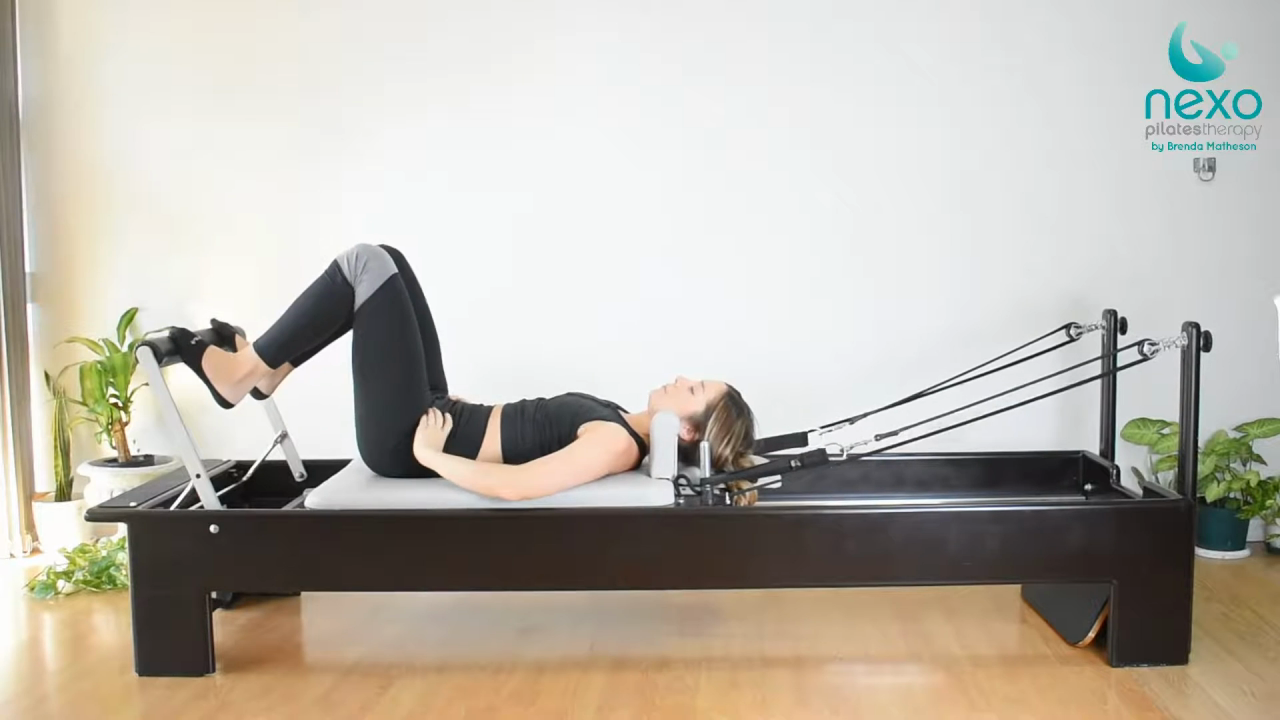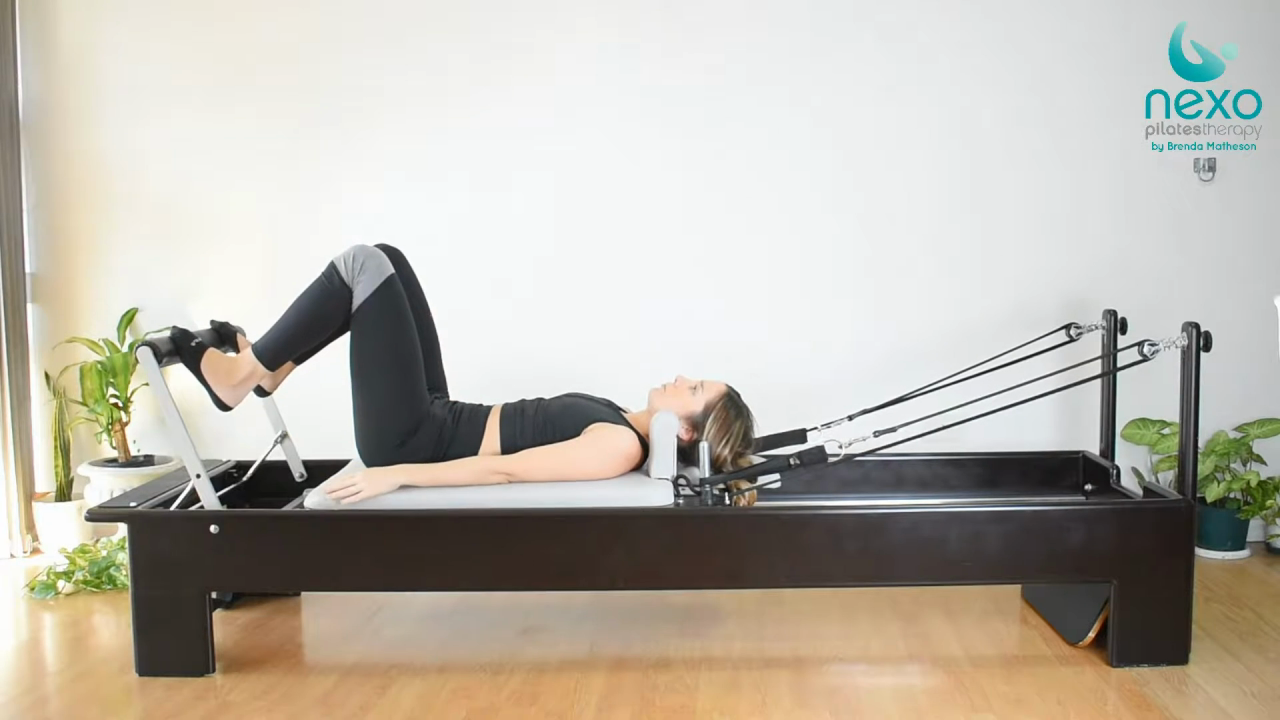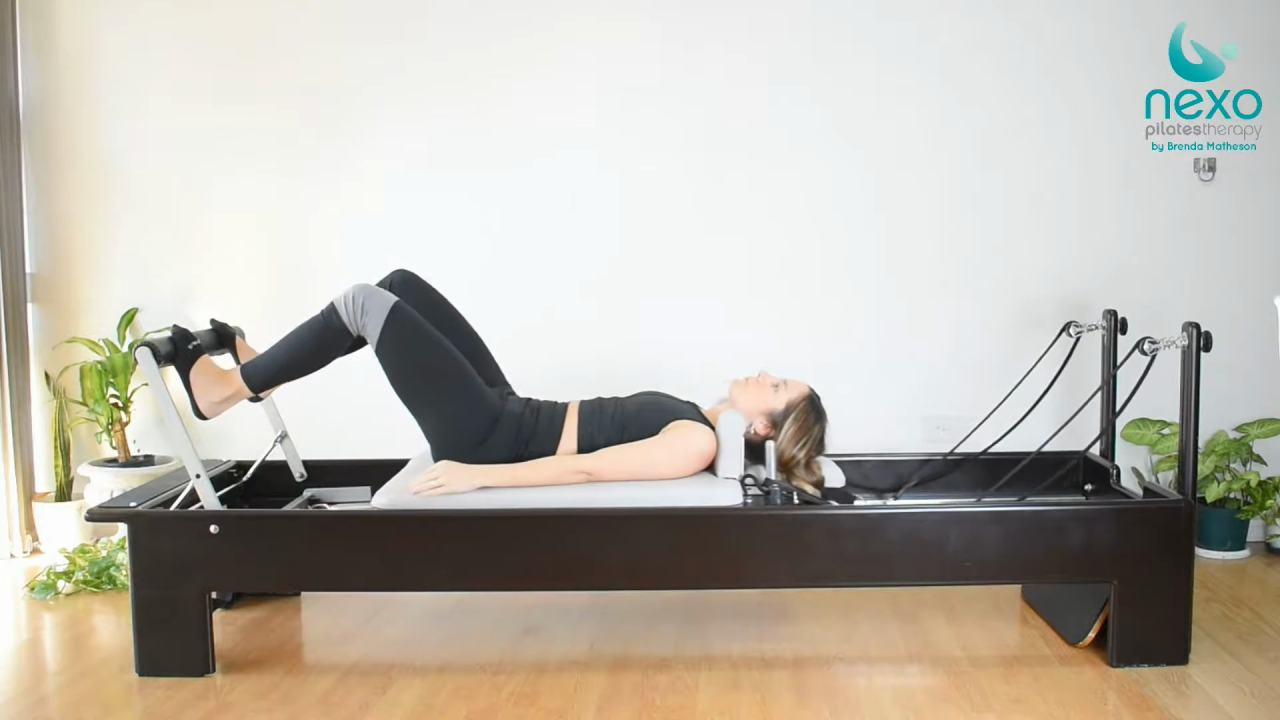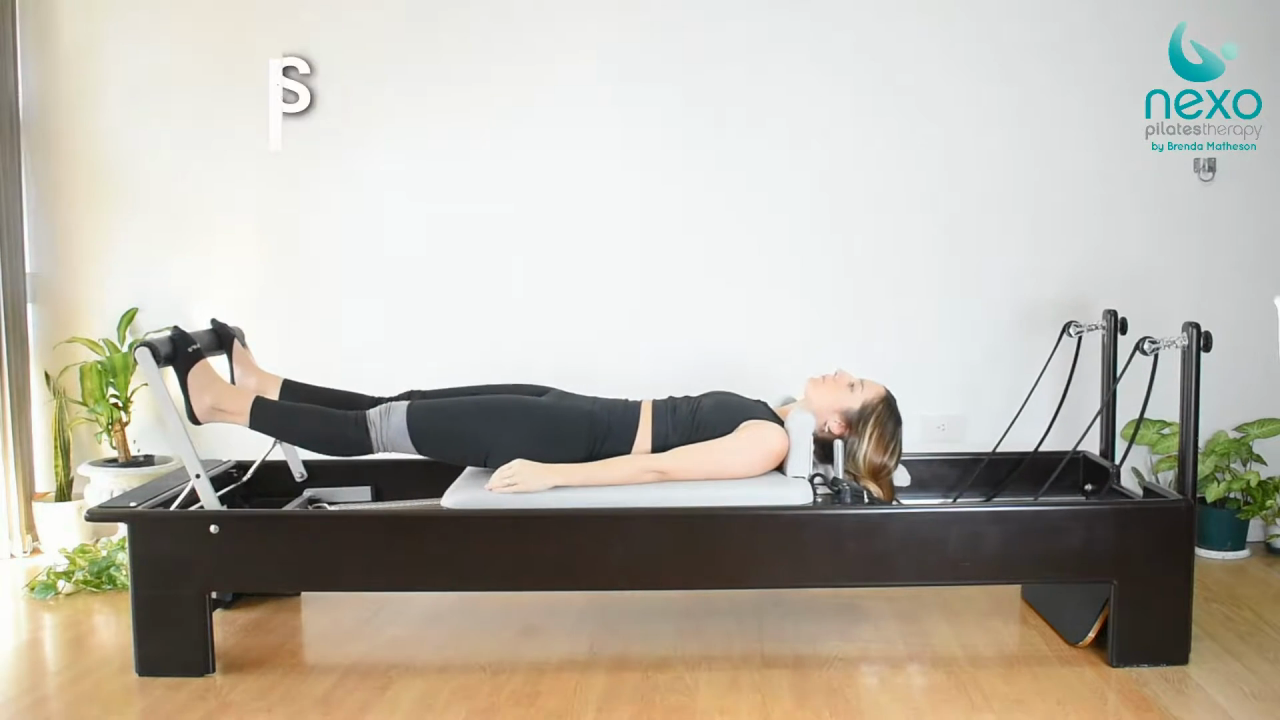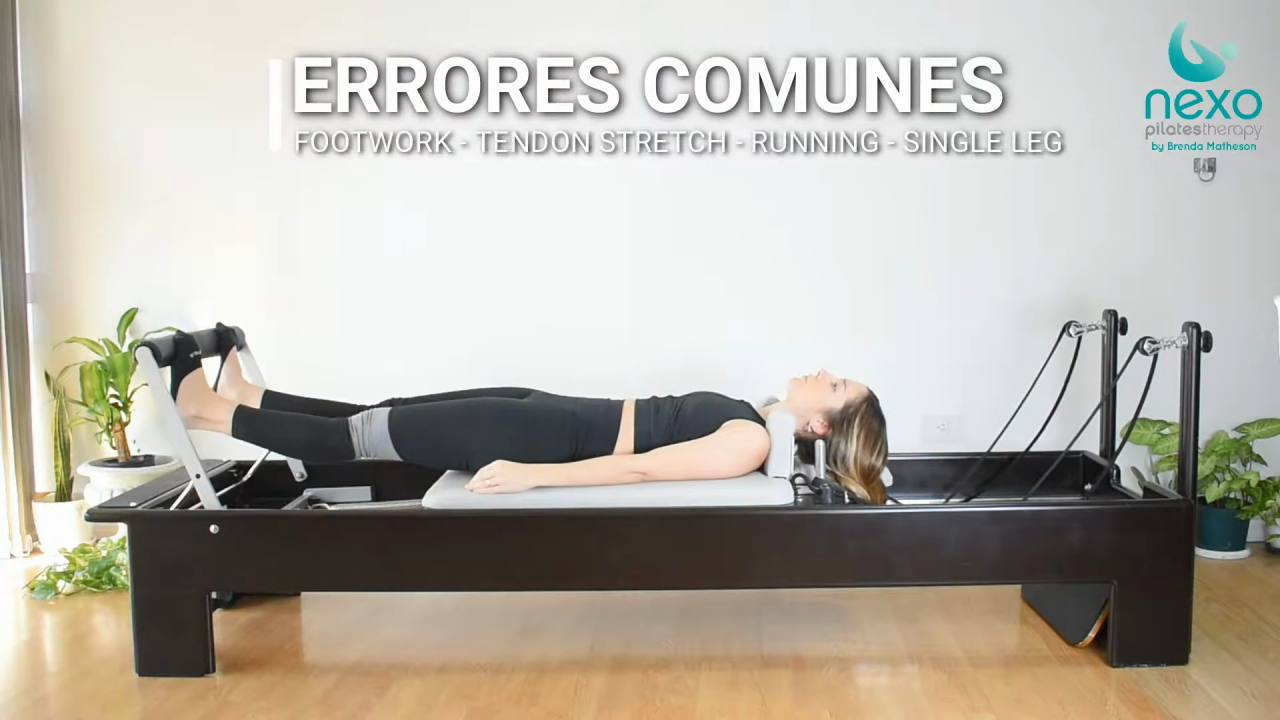
dt=1s
person 1, frame 1
left shoulder: (616, 447)
right shoulder: (620, 424)
left elbow: (516, 485)
left wrist: (431, 460)
left hip: (403, 436)
right hip: (439, 414)
left knee: (366, 265)
right knee: (384, 261)
left ankle: (243, 372)
right ankle: (268, 368)
person 1, frame 2
left shoulder: (620, 449)
right shoulder: (623, 423)
left elbow: (504, 471)
left wrist: (396, 475)
left hip: (409, 440)
right hip: (438, 420)
left knee: (363, 265)
right knee: (384, 259)
left ankle: (242, 373)
right ankle: (267, 367)
person 1, frame 3
left shoulder: (696, 447)
right shoulder: (693, 419)
left elbow: (589, 470)
left wrist: (481, 477)
left hip: (490, 437)
right hip: (510, 415)
left knee: (365, 303)
right knee: (399, 286)
left ankle: (227, 390)
right ankle: (259, 368)
person 1, frame 4
left shoulder: (770, 445)
right shoulder: (767, 417)
left elbow: (660, 468)
left wrist: (552, 475)
left hip: (568, 438)
right hip: (571, 415)
left knee: (376, 429)
right knee: (390, 411)
left ankle: (224, 402)
right ankle: (257, 385)
person 1, frame 5
left shoulder: (752, 444)
right shoulder: (751, 416)
left elbow: (643, 468)
left wrist: (534, 474)
left hip: (553, 439)
right hip: (555, 413)
left knee: (357, 437)
right knee: (375, 417)
left ankle: (209, 409)
right ankle: (241, 395)
